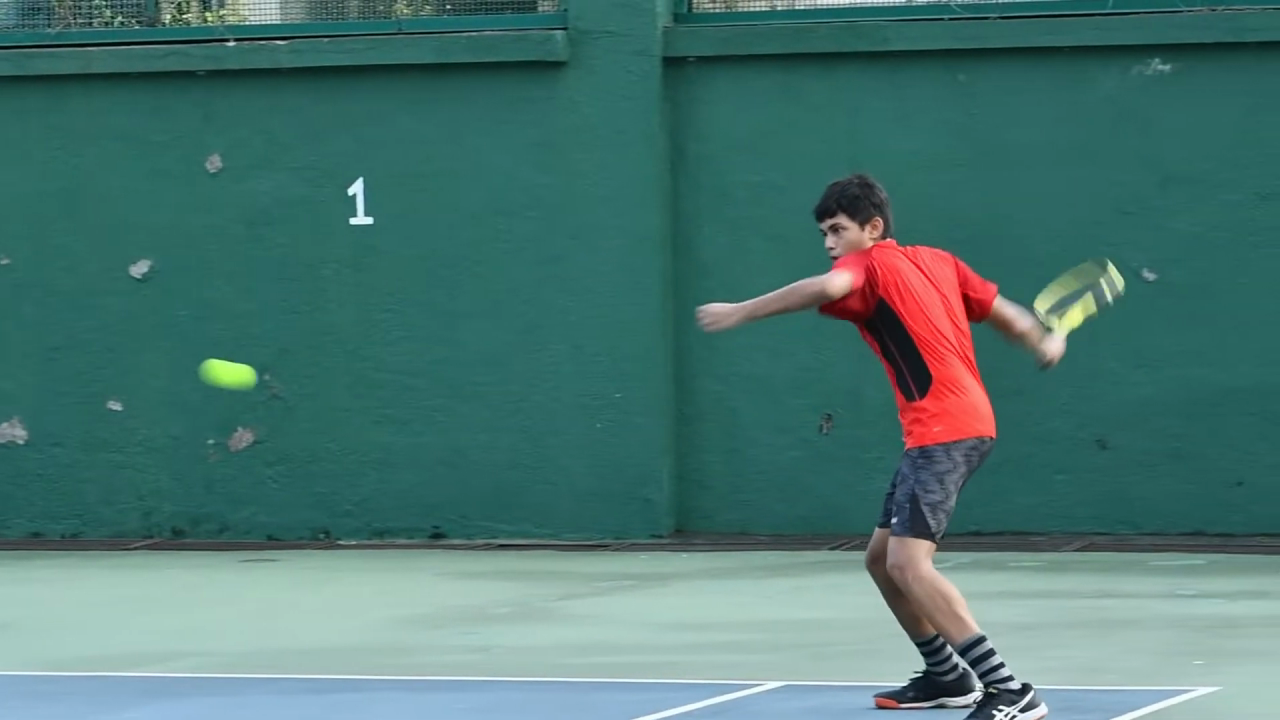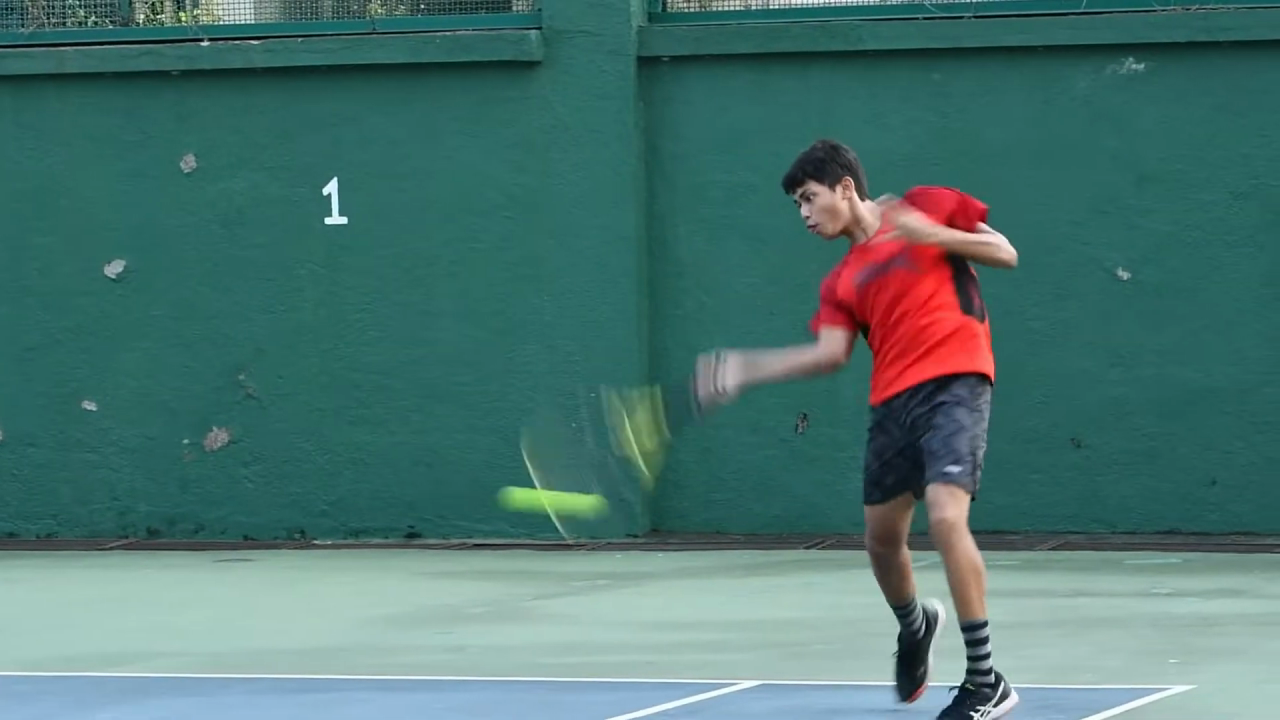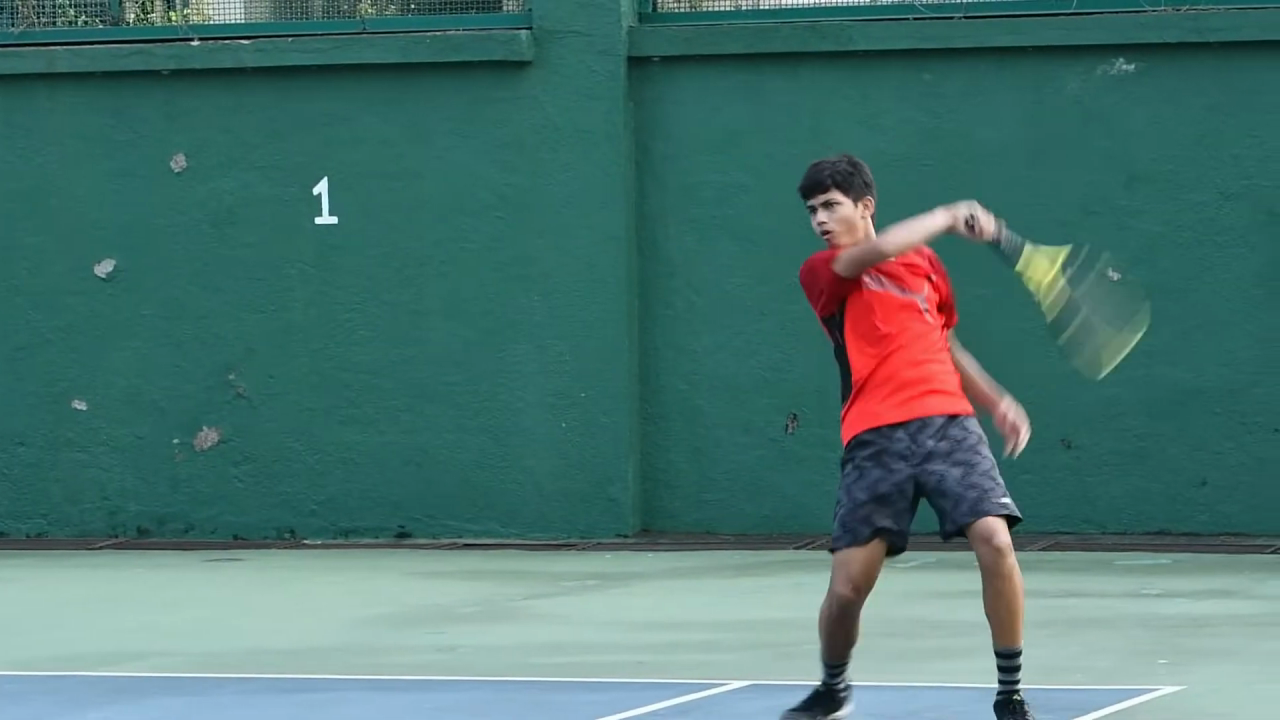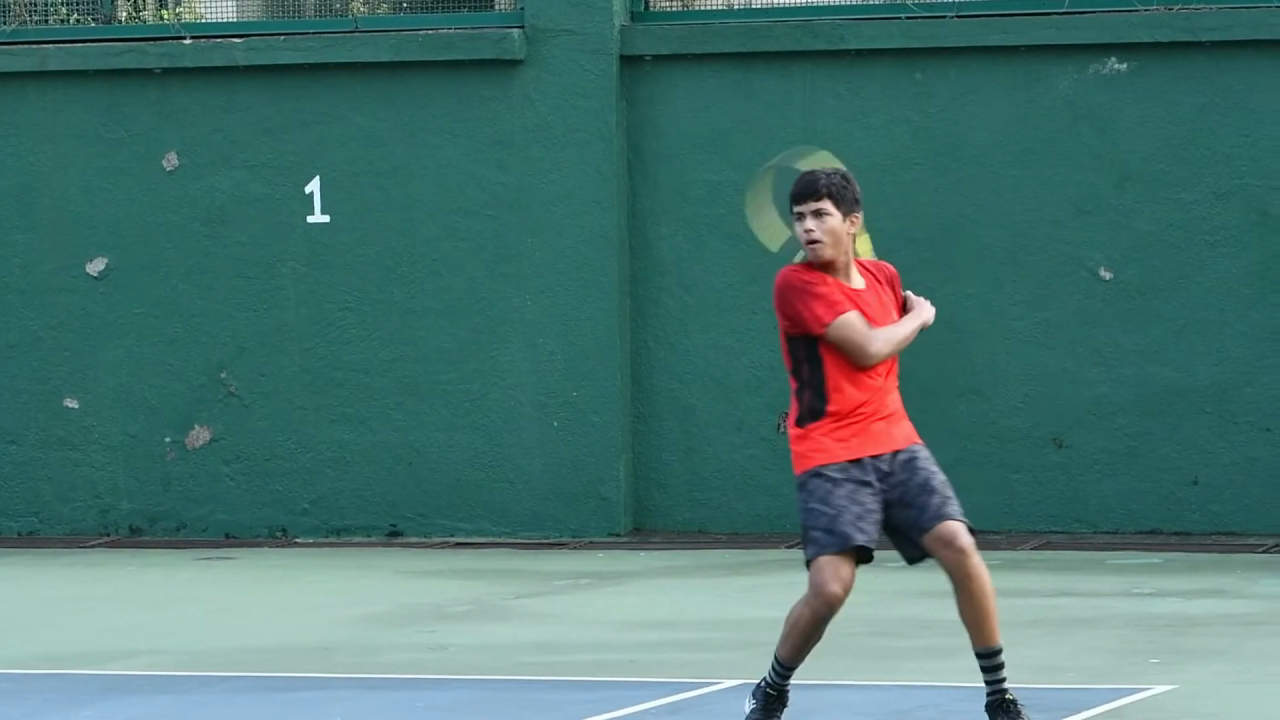
dt=0.4s
person 1, frame 1
left shoulder: (867, 261)
right shoulder: (941, 261)
left elbow: (827, 288)
right elbow: (1007, 316)
left wrist: (741, 311)
right wrist: (1046, 344)
left hip: (942, 432)
right hip: (934, 433)
left knee: (907, 562)
right knee: (882, 559)
right ankle: (946, 674)
person 1, frame 2
left shoulder: (925, 203)
right shoulder: (841, 277)
left elbow: (1005, 254)
right elbow: (829, 353)
left wrist: (932, 233)
right wrist: (745, 369)
left hip: (954, 380)
right hip: (892, 398)
left knee: (946, 518)
right knee: (881, 538)
right ankle: (915, 622)
person 1, frame 3
left shoulder: (926, 263)
right shoulder: (818, 271)
right elbow: (881, 249)
left wrist: (998, 402)
right wrist: (955, 215)
left hip: (950, 424)
right hip: (874, 439)
left knee: (995, 545)
right knee: (847, 586)
person 1, frame 4
left shoulder: (884, 277)
right shoulder: (797, 284)
right elbow: (873, 348)
right wrist: (917, 318)
left hip: (897, 447)
right hip: (828, 459)
left knee: (959, 548)
right knee: (829, 587)
